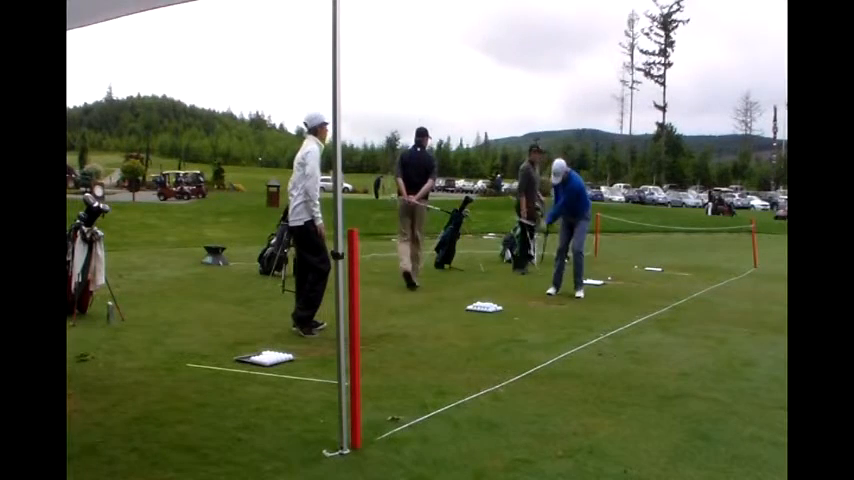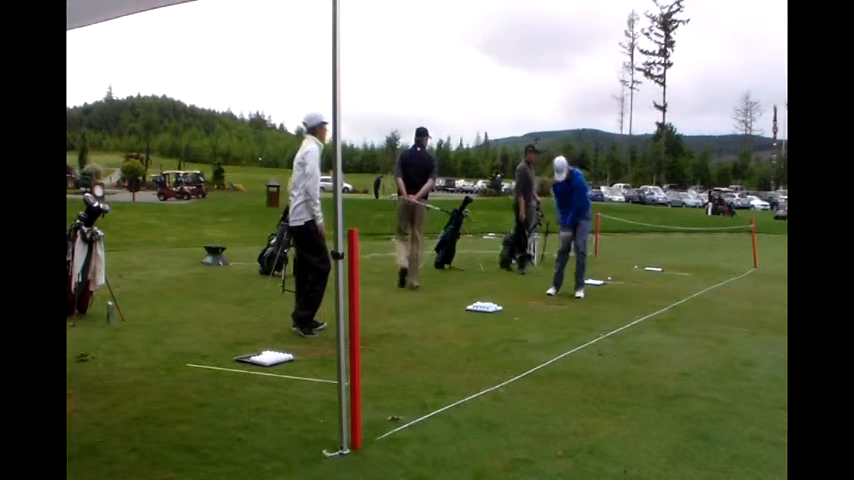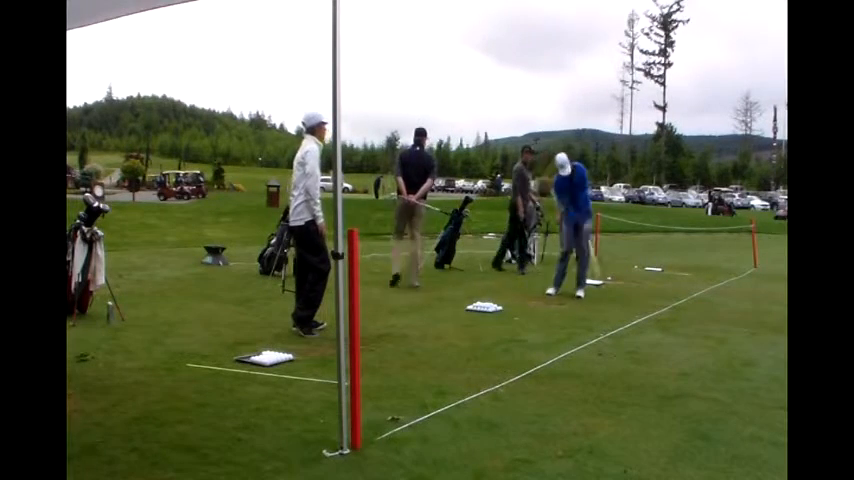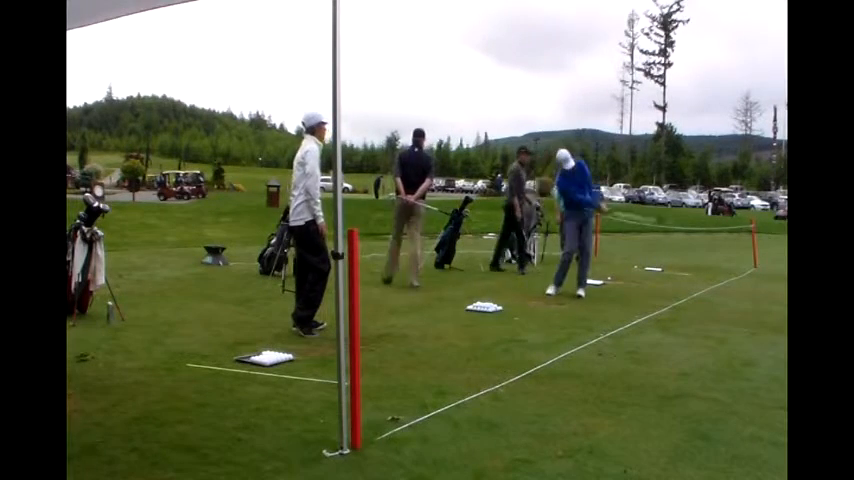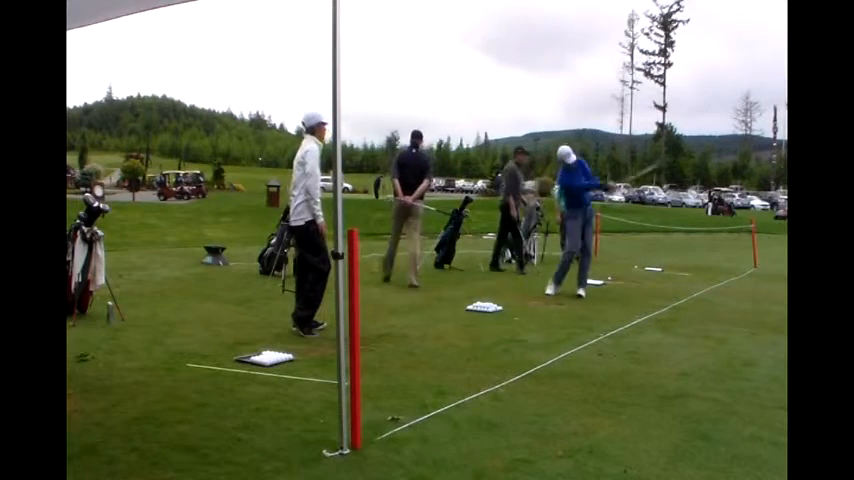
dt=0.1s
person 1, frame 1
left shoulder: (306, 149)
right shoulder: (312, 149)
right elbow: (310, 187)
right wrist: (318, 219)
left hip: (297, 218)
right hip: (305, 218)
left knee: (306, 267)
right knee: (320, 266)
left ankle: (303, 317)
right ankle: (303, 318)
person 1, frame 2
left shoulder: (305, 149)
right shoulder: (312, 149)
right elbow: (311, 187)
right wrist: (319, 219)
left hip: (297, 217)
right hip: (306, 218)
left knee: (305, 267)
right knee: (320, 266)
left ankle: (303, 317)
right ankle: (303, 318)
person 1, frame 3
left shoulder: (305, 148)
right shoulder: (312, 149)
right elbow: (311, 186)
right wrist: (319, 218)
left hip: (297, 218)
right hip: (306, 218)
left knee: (306, 267)
right knee: (320, 266)
left ankle: (303, 317)
right ankle: (303, 318)
person 1, frame 4
left shoulder: (305, 148)
right shoulder: (312, 149)
right elbow: (311, 186)
right wrist: (319, 218)
left hip: (298, 218)
right hip: (307, 218)
left knee: (305, 267)
right knee: (320, 266)
left ankle: (303, 317)
right ankle: (303, 318)
person 1, frame 5
left shoulder: (305, 148)
right shoulder: (312, 149)
right elbow: (311, 186)
right wrist: (319, 217)
left hip: (298, 217)
right hip: (307, 218)
left knee: (306, 267)
right knee: (320, 266)
left ankle: (303, 317)
right ankle: (302, 318)
person 2, frame 1
left shoulder: (404, 155)
right shoulder: (430, 159)
left elbow: (398, 177)
right elbow: (431, 182)
left wrist: (406, 196)
right wrist: (417, 197)
left hip: (404, 201)
right hip: (420, 202)
left knee: (404, 238)
right knee: (417, 239)
left ankle: (406, 268)
right ankle: (414, 277)
person 2, frame 2
left shoulder: (404, 155)
right shoulder: (430, 158)
left elbow: (398, 177)
right elbow: (431, 182)
left wrist: (406, 195)
right wrist: (417, 197)
left hip: (403, 200)
right hip: (420, 202)
left knee: (401, 236)
right knee: (417, 239)
left ankle: (403, 265)
right ankle: (414, 280)
person 2, frame 3
left shoulder: (403, 155)
right shoulder: (429, 158)
left elbow: (398, 177)
right elbow: (430, 181)
left wrist: (405, 195)
right wrist: (416, 197)
left hip: (403, 199)
right hip: (419, 202)
left knee: (398, 235)
right knee: (416, 239)
left ankle: (396, 271)
right ankle: (414, 279)
person 2, frame 4
left shoulder: (402, 155)
right shoulder: (427, 158)
left elbow: (397, 177)
right elbow: (428, 181)
left wrist: (403, 195)
right wrist: (414, 197)
left hip: (401, 200)
right hip: (418, 202)
left knee: (396, 237)
right knee: (415, 239)
left ankle: (389, 274)
right ankle: (414, 279)
person 2, frame 5
left shoulder: (400, 156)
right shoulder: (425, 160)
left elbow: (395, 178)
right elbow: (426, 182)
left wrist: (401, 196)
right wrist: (412, 198)
left hip: (399, 201)
right hip: (416, 202)
left knee: (394, 237)
right knee: (414, 239)
left ankle: (387, 272)
right ankle: (413, 279)
person 3, frame 1
left shoulder: (574, 183)
right shoulder: (558, 180)
left elbow: (563, 205)
right elbow: (558, 201)
left wrist: (548, 221)
right wrist: (550, 217)
left hip: (581, 217)
right hip: (567, 216)
left knee: (576, 249)
right knee: (561, 249)
left ankle: (579, 287)
right ankle: (556, 285)
person 3, frame 2
left shoulder: (578, 178)
right shoulder: (557, 182)
left elbow: (576, 205)
right elbow: (560, 206)
left wrist: (569, 228)
right wrist: (564, 227)
left hip: (582, 216)
right hip: (567, 216)
left knee: (580, 250)
right knee: (563, 249)
left ankle: (580, 287)
right ankle: (556, 285)
person 3, frame 3
left shoulder: (580, 169)
right shoulder: (558, 181)
left elbow: (583, 195)
right elbow: (566, 205)
left wrist: (586, 219)
right wrist: (579, 222)
left hip: (584, 213)
right hip: (569, 215)
left knee: (583, 250)
right knee: (566, 250)
left ankle: (580, 286)
right ankle: (556, 285)
person 3, frame 4
left shoulder: (580, 165)
right shoulder: (562, 181)
left elbow: (588, 186)
right elbow: (576, 198)
left wrist: (597, 202)
right wrist: (597, 205)
left hip: (587, 211)
right hip: (571, 214)
left knee: (585, 250)
right knee: (569, 250)
left ankle: (581, 286)
right ankle: (556, 284)
person 3, frame 5
left shoulder: (580, 163)
right shoulder: (564, 177)
left elbow: (591, 180)
right elbow: (584, 186)
left wrist: (604, 186)
right wrist: (604, 185)
left hip: (588, 211)
right hip: (573, 213)
left knee: (587, 250)
right knee: (571, 250)
left ankle: (581, 285)
right ankle: (555, 282)
person 4, frame 1
left shoulder: (535, 167)
right shoulder: (525, 168)
right elbow: (521, 191)
left wrist: (540, 197)
right wrist: (523, 209)
left hip: (532, 206)
right hip: (524, 207)
left knee: (529, 236)
right knee: (525, 236)
left ankle: (518, 262)
right ankle: (520, 264)
person 4, frame 2
left shoulder: (529, 168)
right shoulder: (522, 168)
right elbow: (519, 190)
left wrist: (535, 197)
right wrist: (522, 210)
left hip: (528, 206)
right hip: (522, 207)
left knee: (520, 235)
right knee: (523, 236)
right ankle: (521, 265)
person 4, frame 3
left shoulder: (525, 168)
right shoulder: (519, 168)
right elbow: (516, 191)
left wrist: (531, 197)
right wrist: (520, 209)
left hip: (522, 206)
right hip: (517, 207)
left knee: (511, 236)
right knee: (522, 236)
left ankle: (497, 262)
right ankle: (521, 265)
person 4, frame 4
left shoulder: (520, 168)
right shoulder: (515, 169)
right elbow: (512, 191)
left wrist: (526, 197)
right wrist: (517, 209)
left hip: (514, 207)
right hip: (513, 207)
left knee: (505, 235)
right knee: (520, 236)
left ankle: (495, 263)
right ankle: (521, 265)
person 4, frame 5
left shoulder: (516, 168)
right shoulder: (511, 168)
right elbow: (507, 190)
left wrist: (522, 199)
right wrist: (512, 208)
left hip: (511, 206)
right hip: (509, 206)
left knee: (502, 236)
right knee: (517, 236)
left ankle: (494, 264)
right ankle: (520, 265)
